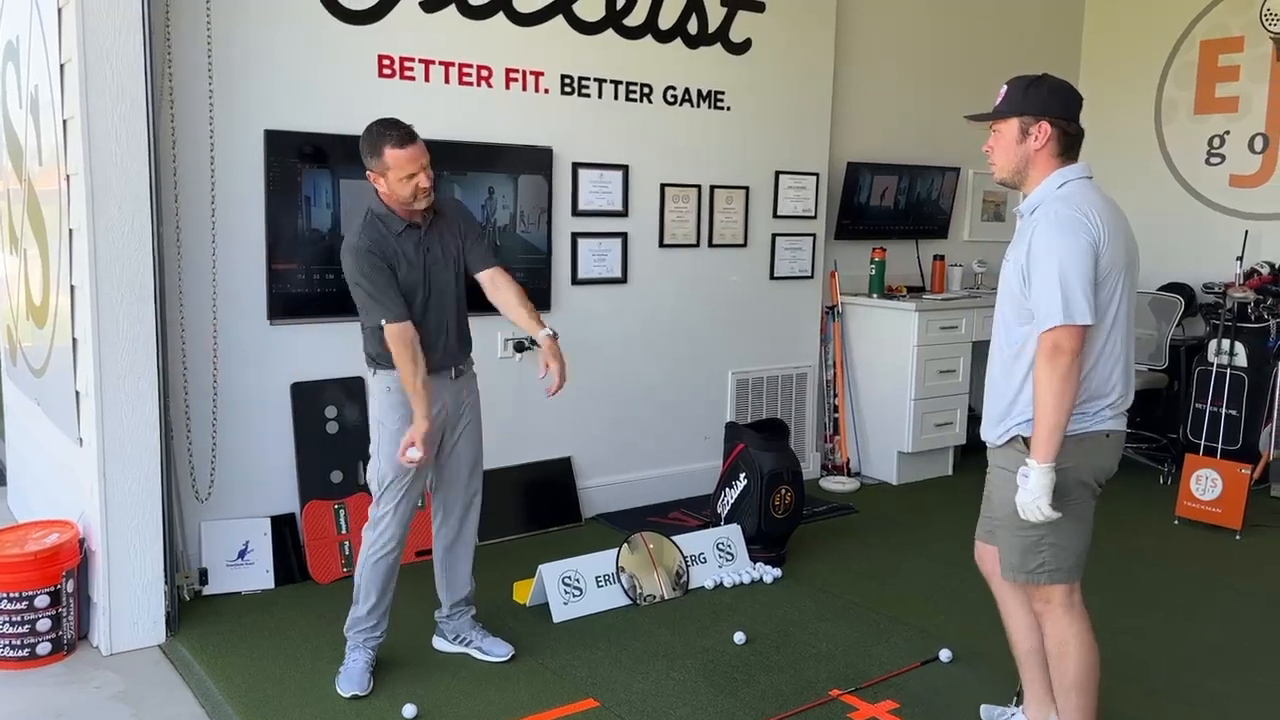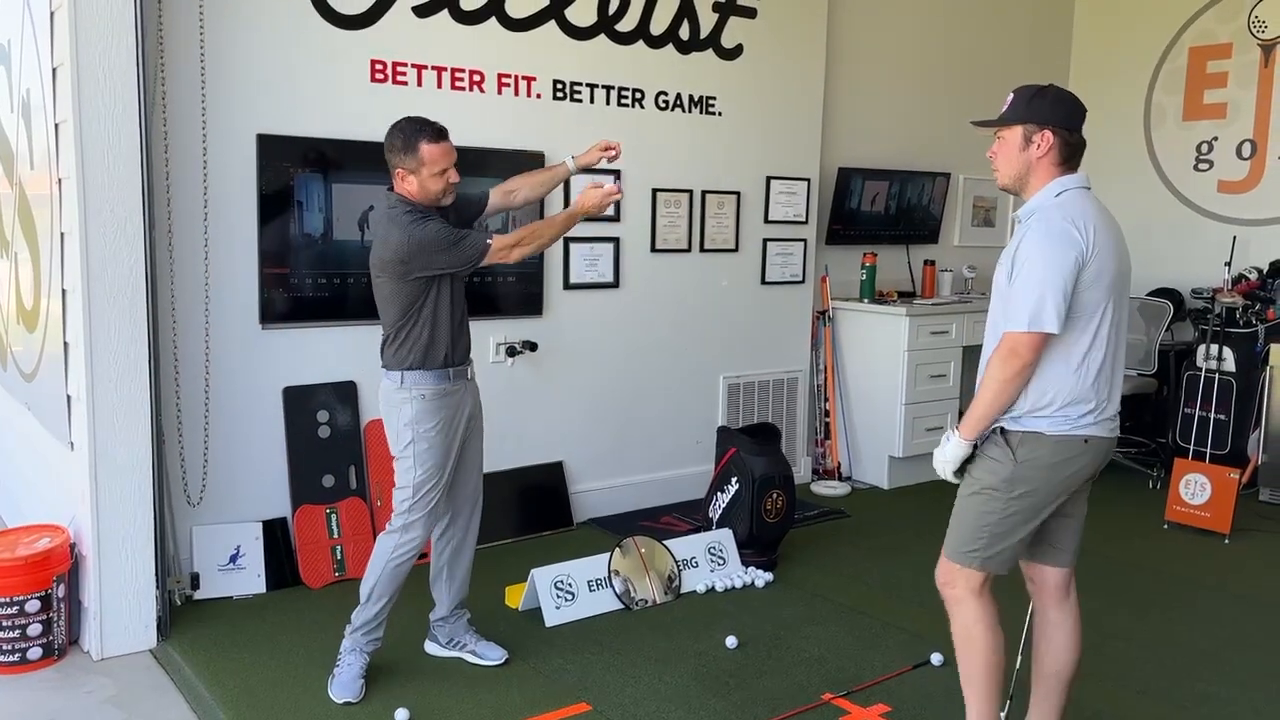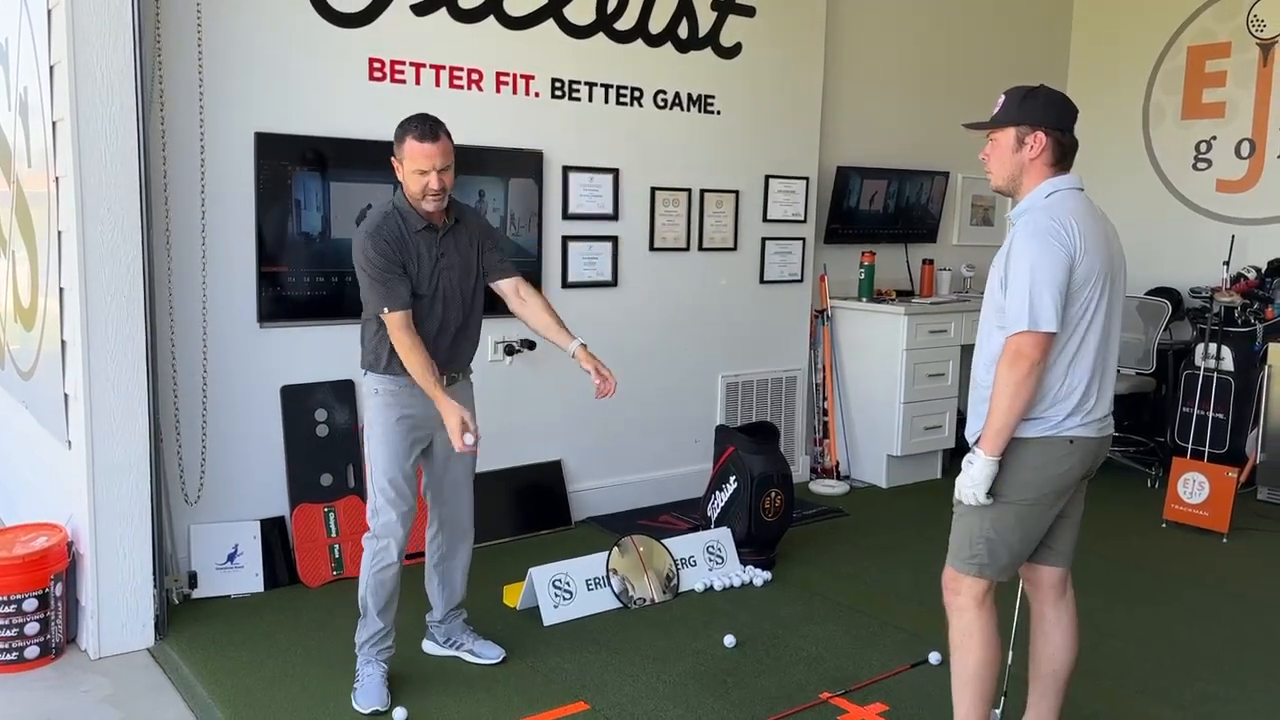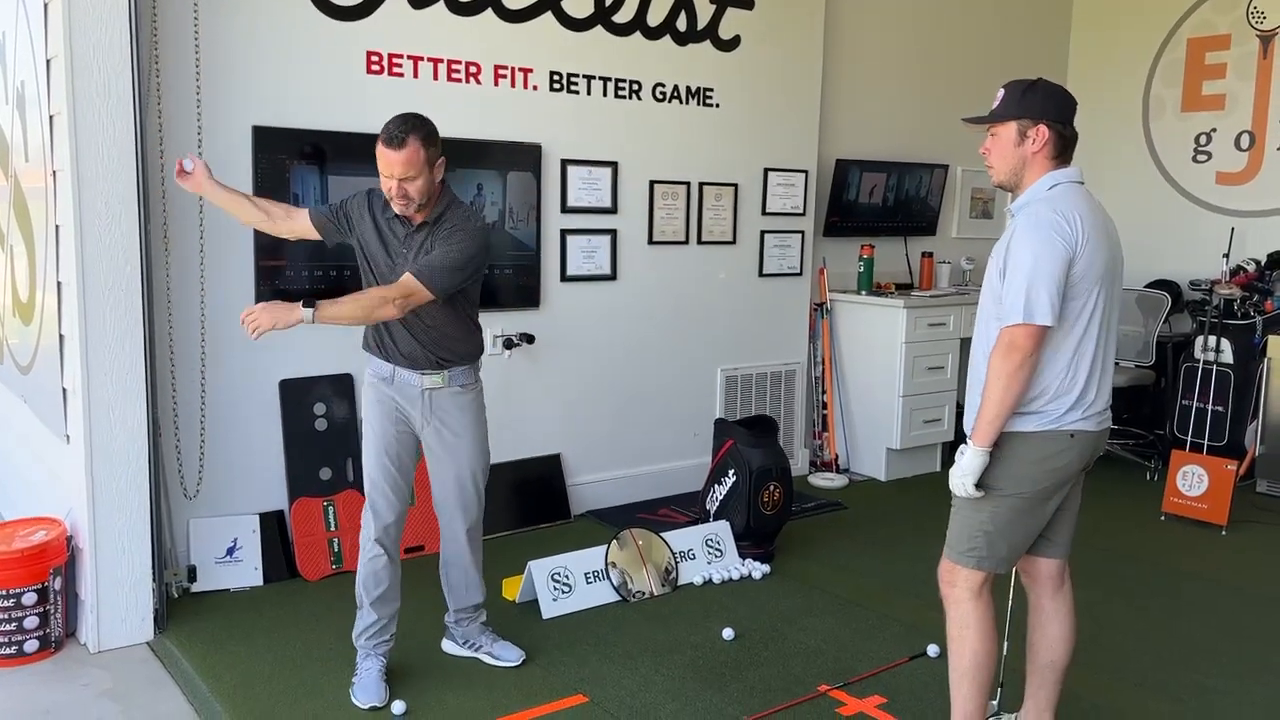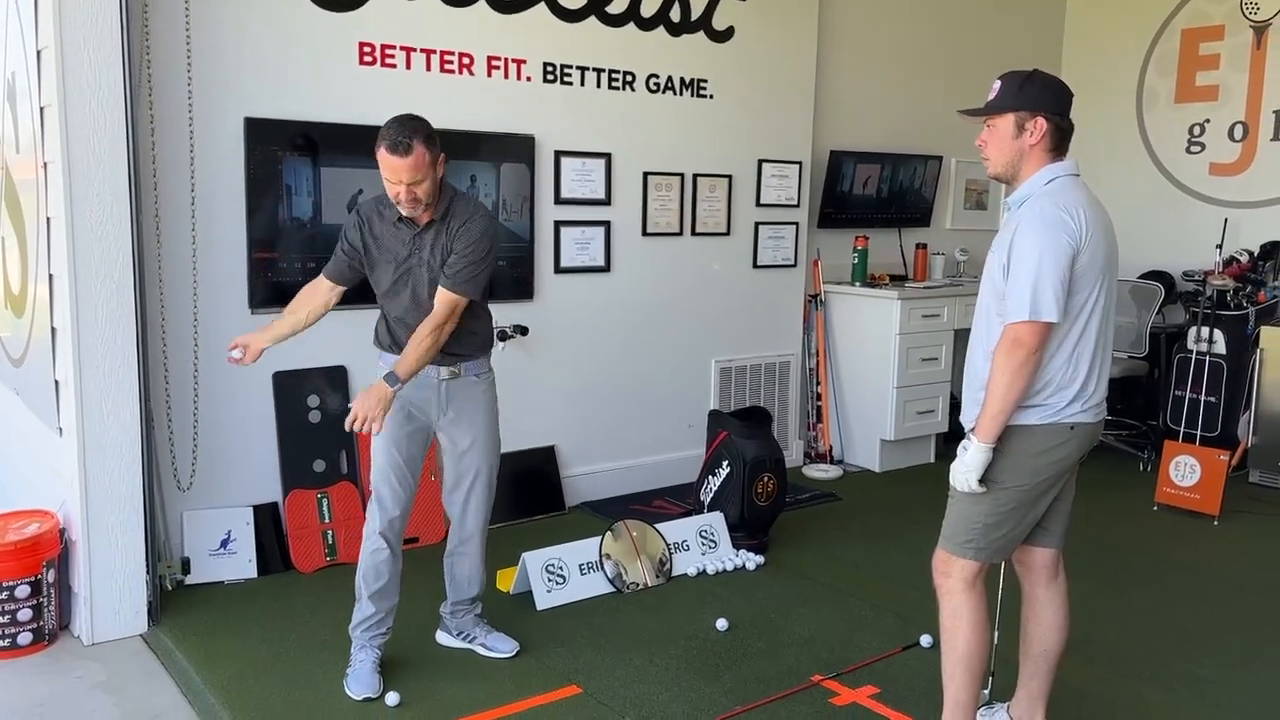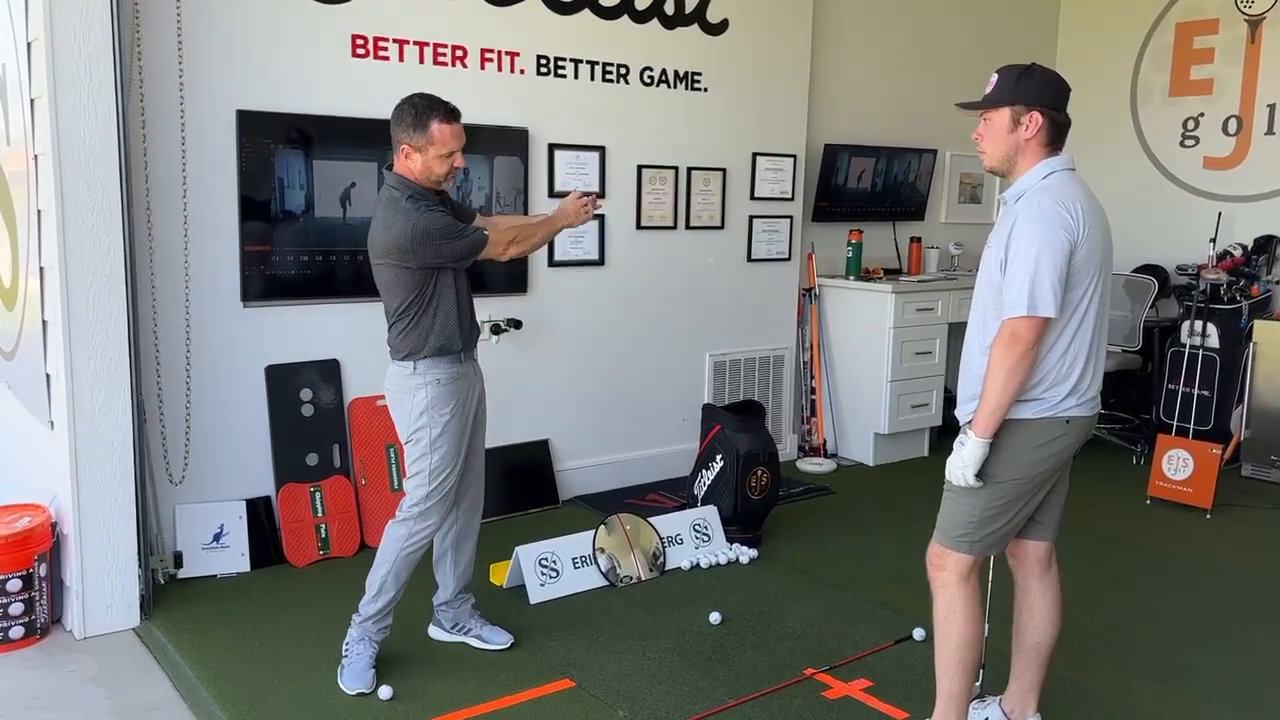
dt=0.7s
person 1, frame 1
left shoulder: (1060, 216)
right shoulder: (1074, 206)
left elbow: (1061, 346)
left wrist: (1041, 462)
left hip: (1050, 440)
right hip: (1035, 434)
left knee: (1052, 594)
right knee: (996, 559)
person 1, frame 2
left shoulder: (1053, 224)
right shoulder: (1084, 216)
left elbow: (1021, 350)
left wrist: (963, 434)
left hip: (1036, 439)
right hip: (1071, 433)
left knee: (960, 579)
right knee: (1052, 584)
person 1, frame 3
left shoulder: (1042, 225)
right shoulder: (1085, 218)
left elbow: (1026, 351)
left wrist: (985, 453)
left hip: (1031, 443)
right hip: (1071, 436)
left knee: (966, 587)
right knee: (1048, 584)
person 1, frame 4
left shoulder: (1045, 218)
right shoulder: (1083, 211)
left elbow: (1020, 342)
left wrist: (977, 443)
left hip: (1030, 437)
right hip: (1070, 428)
left knee: (963, 578)
right knee: (1046, 576)
person 1, frame 5
left shoulder: (1044, 211)
right shoulder: (1071, 202)
left elbow: (1024, 338)
left wrist: (980, 439)
left hip: (1027, 428)
right hip: (1060, 420)
left knee: (956, 568)
right knee: (1039, 565)
person 1, frame 6
left shoulder: (1041, 206)
right shoulder: (1064, 197)
left elbow: (1022, 333)
left wrist: (978, 433)
left hip: (1022, 422)
right hip: (1052, 415)
left knee: (950, 563)
right knee: (1032, 559)
person 2, frame 1
left shoulder: (451, 219)
right shoulder: (364, 247)
left elbow: (495, 280)
right elbow: (400, 335)
left wrist: (544, 337)
right wrist: (418, 419)
left hip: (461, 380)
right hip: (403, 390)
left knee: (458, 510)
right knee: (389, 521)
left ankle: (454, 622)
right ankle: (361, 645)
person 2, frame 2
left shoulder: (436, 206)
right shoulder: (409, 234)
left elbow: (506, 195)
right elbow: (509, 250)
left wrist: (574, 164)
right wrist: (578, 211)
left hip: (458, 383)
right hip: (419, 392)
left knee: (461, 511)
right knee: (411, 522)
left ankle: (448, 627)
right ankle: (357, 647)
person 2, frame 3
left shoulder: (472, 225)
right shoulder: (378, 236)
left elbow: (518, 292)
right elbow: (402, 331)
left wrist: (577, 348)
right wrist: (442, 403)
left hip: (456, 389)
right hip: (396, 394)
left knee: (455, 518)
right knee: (389, 528)
left ankle: (446, 627)
right ankle: (371, 657)
person 2, frame 4
left shoulder: (466, 232)
right shoulder: (367, 209)
left elbow: (393, 302)
right elbow: (289, 221)
left wrist: (298, 312)
right wrist: (213, 190)
left hip: (453, 387)
right hip: (386, 382)
left knee: (462, 515)
right knee: (383, 519)
left ankle: (467, 628)
right ankle: (371, 651)
person 2, frame 5
left shoulder: (474, 224)
right shoulder: (367, 219)
left elbow: (442, 318)
right elbow: (325, 288)
left wrist: (388, 384)
right wrist: (264, 338)
left hip: (467, 379)
right hip: (397, 378)
left knee: (471, 507)
right knee: (387, 513)
left ankle: (461, 618)
right ankle: (367, 643)
person 2, frame 6
left shoulder: (428, 196)
right shoulder: (408, 222)
left elbow: (488, 228)
right elbow: (503, 247)
left wrist: (554, 218)
right wrist: (560, 220)
left hip: (458, 369)
right hip: (428, 379)
left knee: (464, 498)
right knee: (425, 506)
left ankle: (452, 611)
right ankle: (363, 636)
